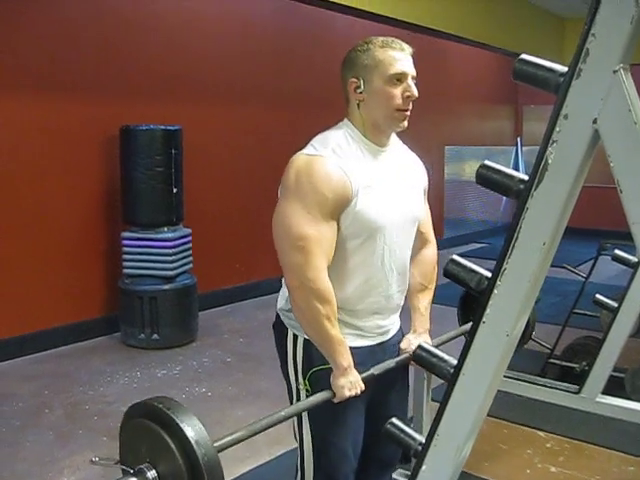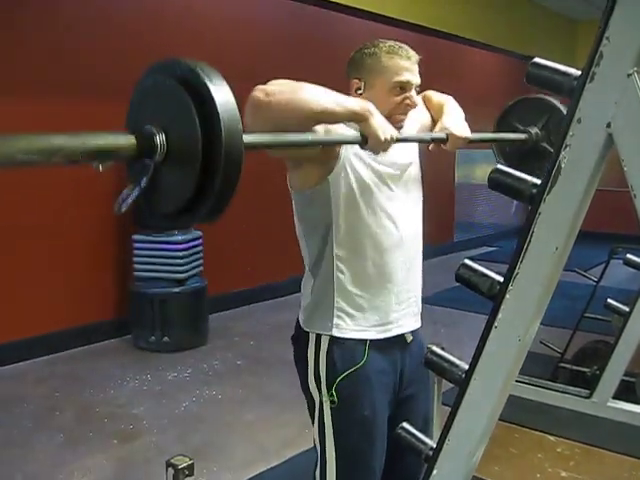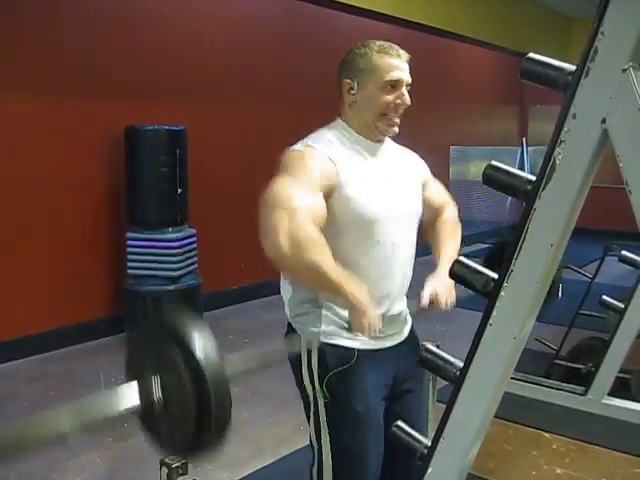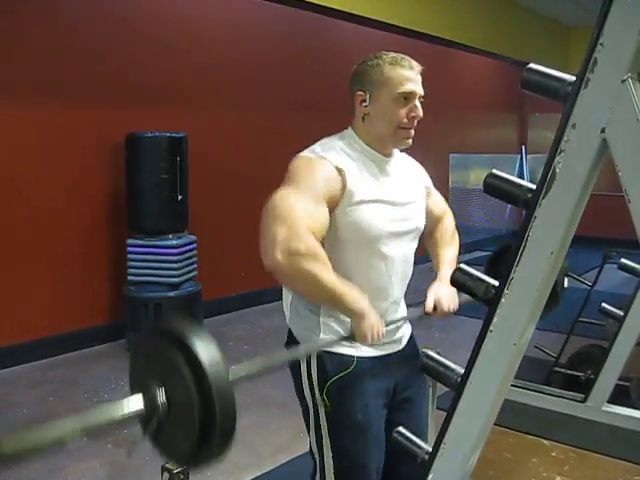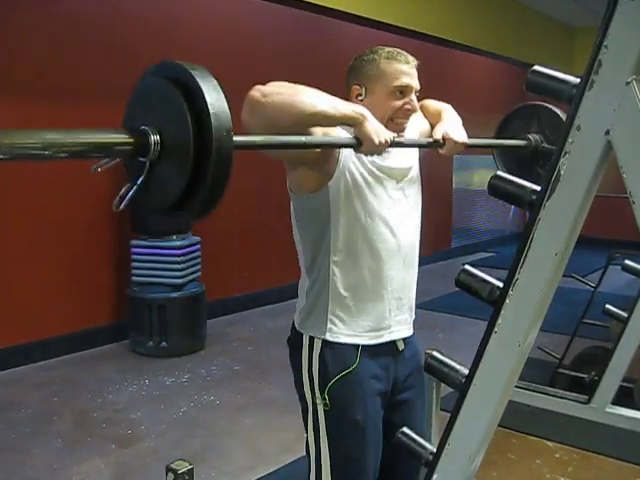
dt=1s
person 1, frame 1
left shoulder: (410, 163)
right shoulder: (321, 167)
left elbow: (424, 246)
right elbow: (305, 278)
left wrist: (420, 325)
right wrist: (340, 362)
left hip: (388, 339)
right hip: (322, 343)
person 1, frame 2
left shoulder: (404, 129)
right shoulder: (325, 141)
left elbow: (437, 99)
right elbow: (264, 102)
left wrist: (452, 117)
right wrist: (362, 112)
left hip: (406, 335)
right hip: (344, 343)
person 1, frame 3
left shoulder: (407, 161)
right shoulder: (317, 159)
left elbow: (444, 212)
right elbow: (284, 240)
left wrist: (443, 270)
right wrist: (356, 298)
left hip: (398, 337)
right hip: (335, 349)
person 1, frame 4
left shoulder: (411, 170)
right shoulder: (324, 167)
left elbow: (442, 221)
right elbow: (283, 251)
left wrist: (443, 278)
right wrist: (357, 307)
left hip: (399, 345)
right hip: (337, 355)
person 1, frame 5
left shoulder: (404, 139)
right shoulder: (325, 148)
left elbow: (436, 106)
right elbow: (261, 103)
left wrist: (449, 123)
right wrist: (358, 118)
left hip: (400, 341)
right hip: (338, 348)
